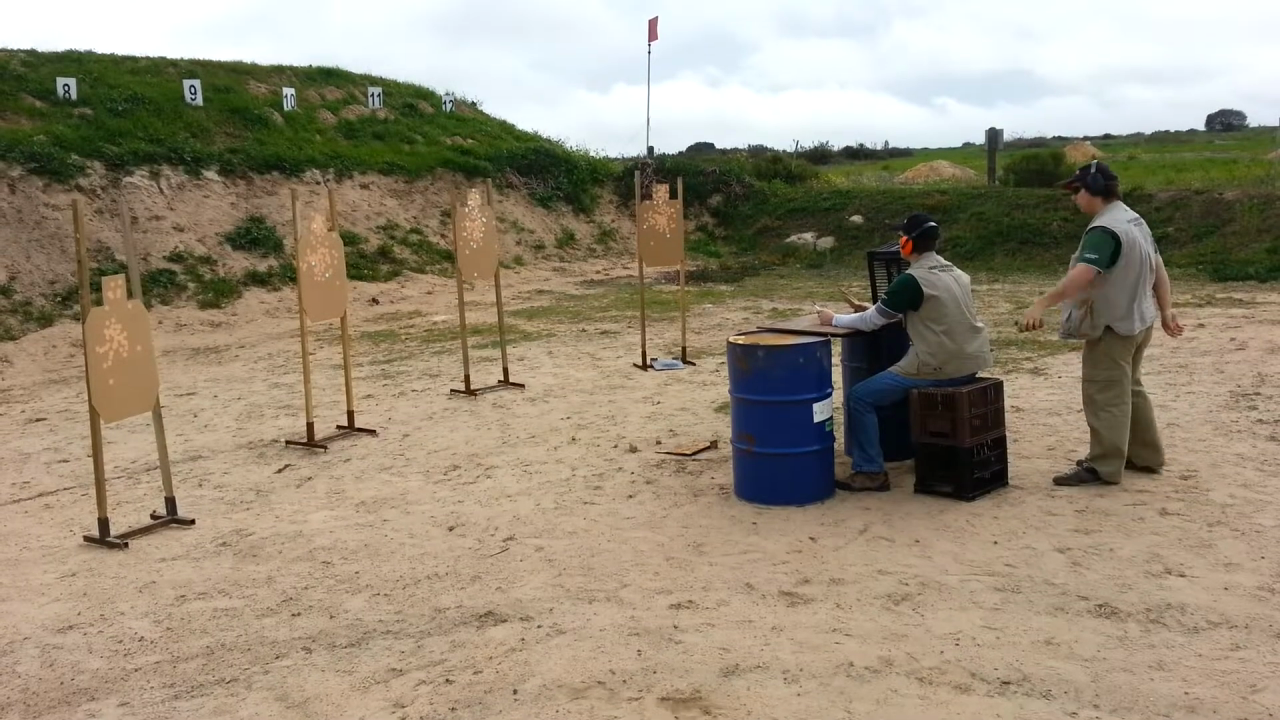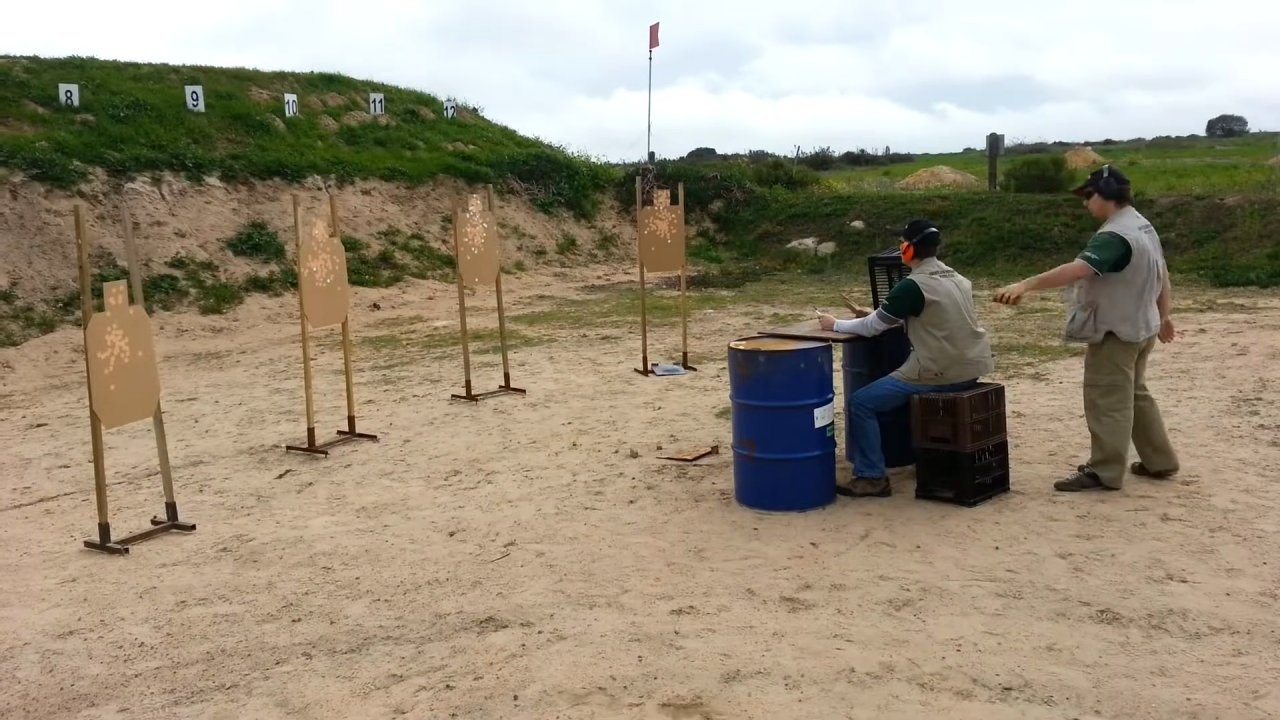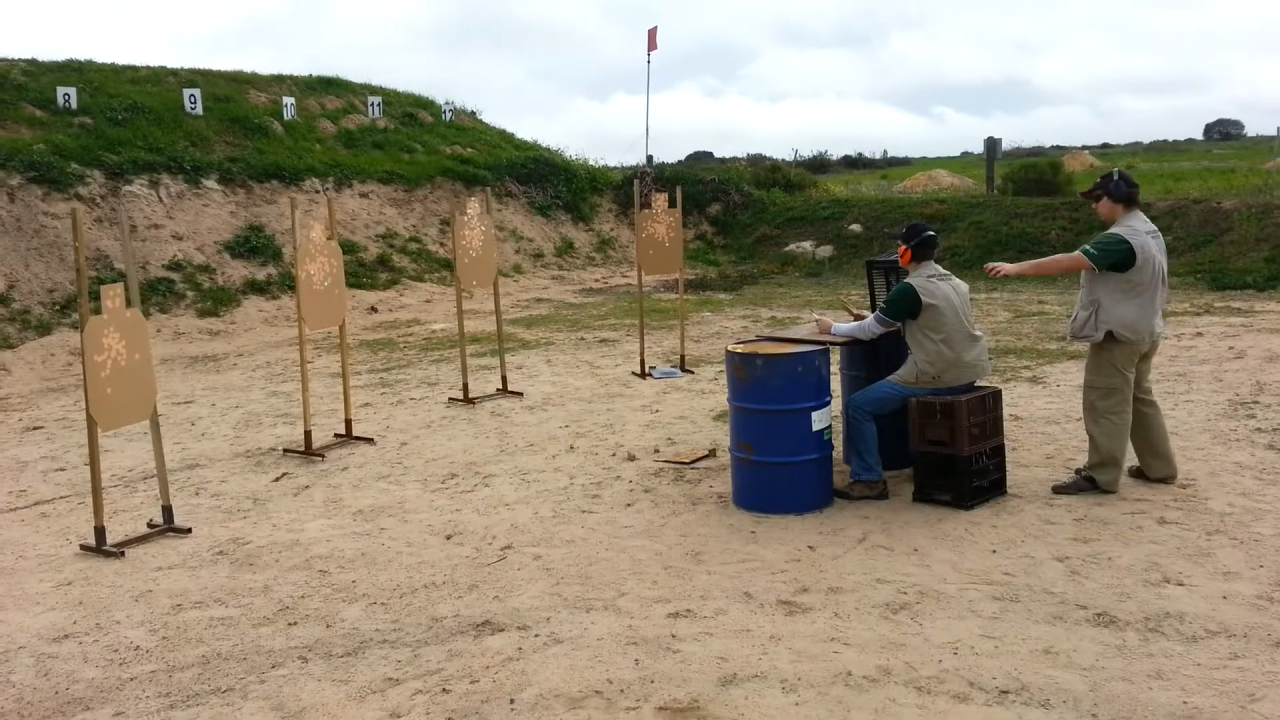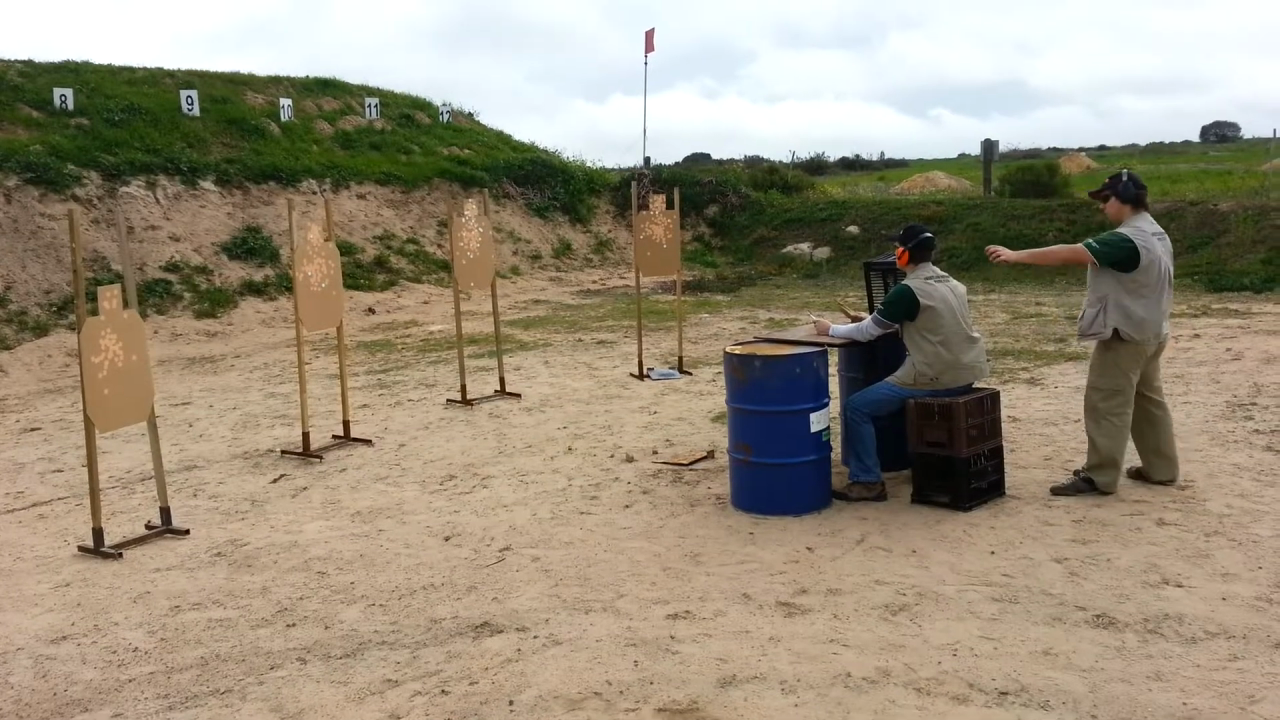
dt=0.1s
person 1, frame 1
left shoulder: (1105, 230)
right shoulder: (1134, 221)
left elbow: (1083, 275)
right elbow: (1158, 269)
left wrist: (1041, 305)
right wrist: (1165, 311)
left hip: (1111, 325)
right hip: (1137, 322)
left knee: (1105, 397)
right knee: (1128, 389)
left ankle: (1103, 467)
right ankle: (1146, 455)
person 1, frame 2
left shoulder: (1116, 236)
right shoulder: (1142, 227)
left elbow: (1076, 270)
right elbow: (1161, 279)
left wrist: (1025, 286)
right wrist: (1164, 317)
left hip: (1116, 331)
right hip: (1142, 327)
left knee: (1108, 402)
right knee: (1135, 394)
left ankle: (1104, 472)
right ankle: (1160, 461)
person 1, frame 3
left shoulder: (1121, 238)
right shoulder: (1151, 232)
left elbow: (1070, 261)
right elbow: (1158, 282)
left wrist: (1016, 268)
right wrist: (1153, 316)
left hip: (1118, 333)
right hip: (1145, 331)
left knee: (1106, 404)
right knee: (1140, 399)
left ankle: (1101, 475)
right ankle: (1160, 467)
person 1, frame 4
left shoulder: (1125, 240)
right shoulder: (1156, 234)
left elbow: (1070, 254)
left wrist: (1016, 255)
left hip: (1125, 335)
right hip: (1151, 332)
left knee: (1107, 406)
right knee: (1148, 401)
left ankle: (1098, 477)
right ankle: (1162, 467)
person 2, frame 1
left shoulder: (911, 280)
right shoulder: (955, 273)
left elbow: (871, 323)
left wrist: (834, 319)
right wrist: (877, 310)
left hip: (938, 368)
right hip: (969, 364)
left knee: (859, 397)
left ankle: (871, 472)
person 2, frame 2
left shoulder: (912, 286)
right shoulder: (956, 279)
left elbow: (873, 327)
left wrist: (835, 324)
right wrist: (877, 315)
left hip: (939, 374)
right hip: (971, 369)
left knee: (860, 403)
left ankle: (872, 477)
person 2, frame 3
left shoulder: (909, 289)
right shoulder: (954, 282)
left elbow: (870, 331)
left wrist: (833, 327)
right wrist: (876, 319)
left hip: (937, 377)
right hip: (968, 373)
left knee: (857, 406)
left ankle: (869, 480)
person 2, frame 4
left shoulder: (907, 291)
right shoulder: (951, 284)
left elbow: (868, 333)
left wrist: (831, 329)
right wrist: (874, 320)
left hip: (934, 378)
right hip: (966, 374)
left knee: (856, 407)
left ankle: (868, 482)
